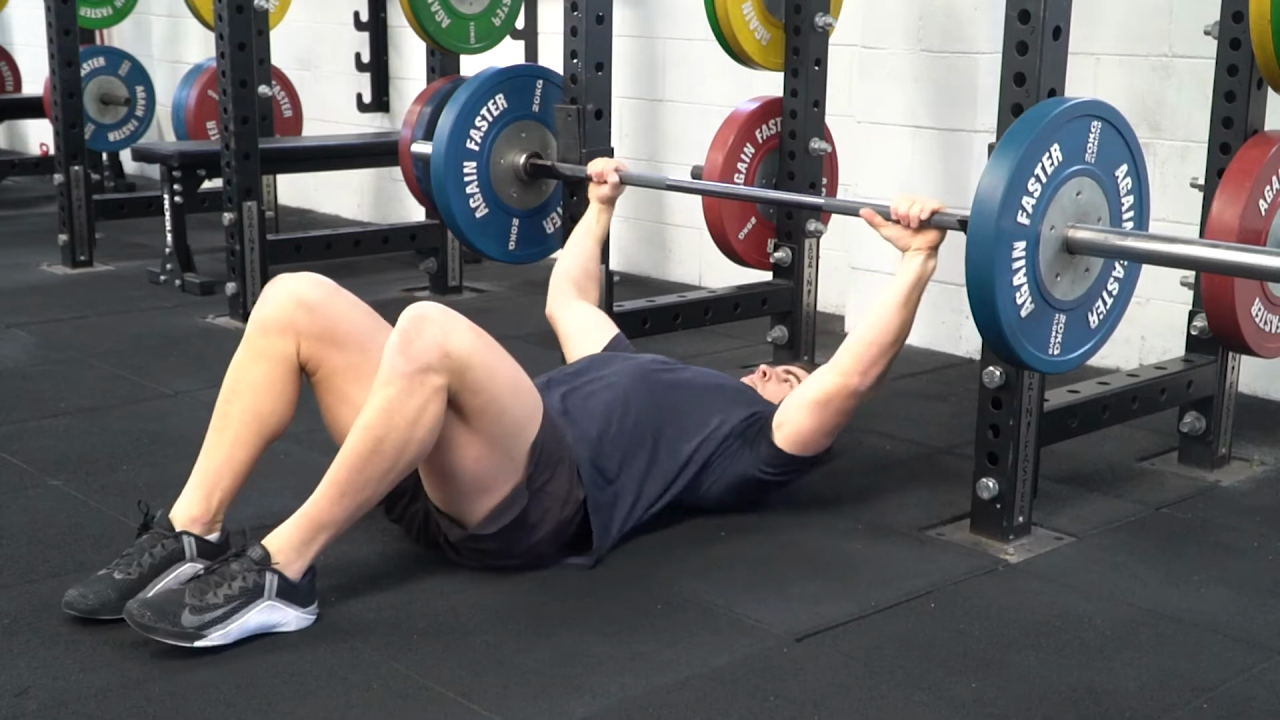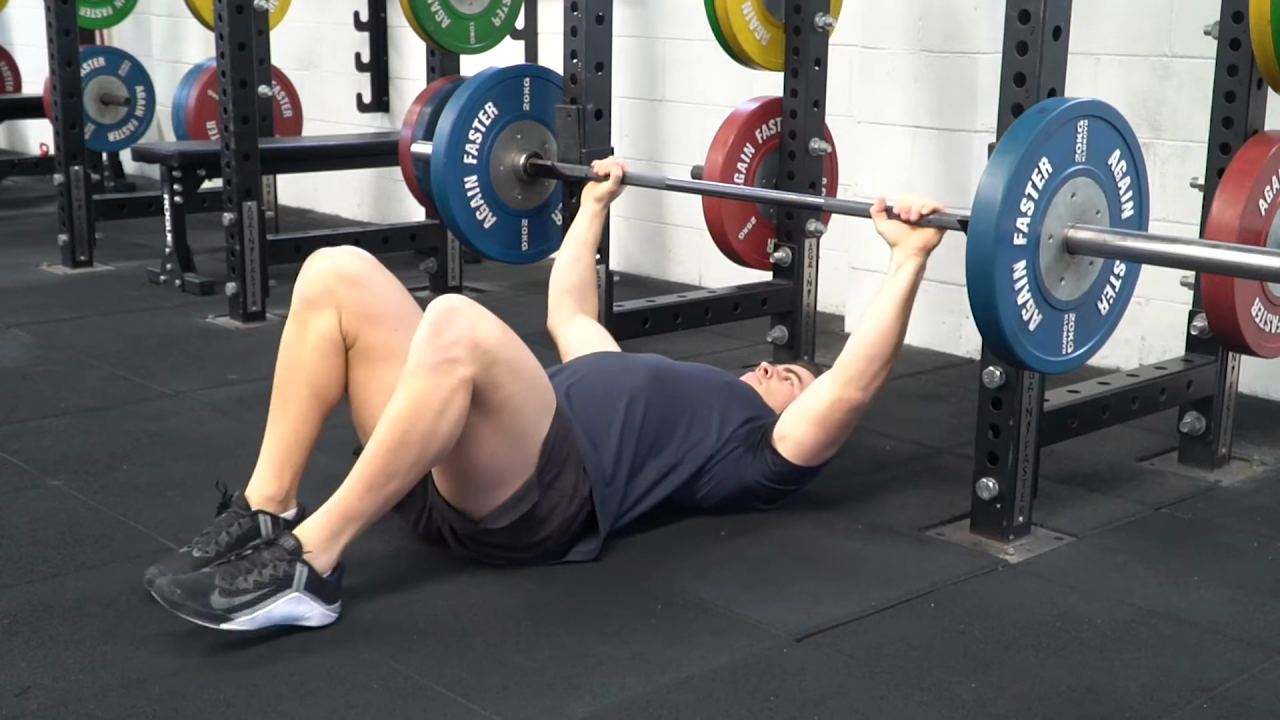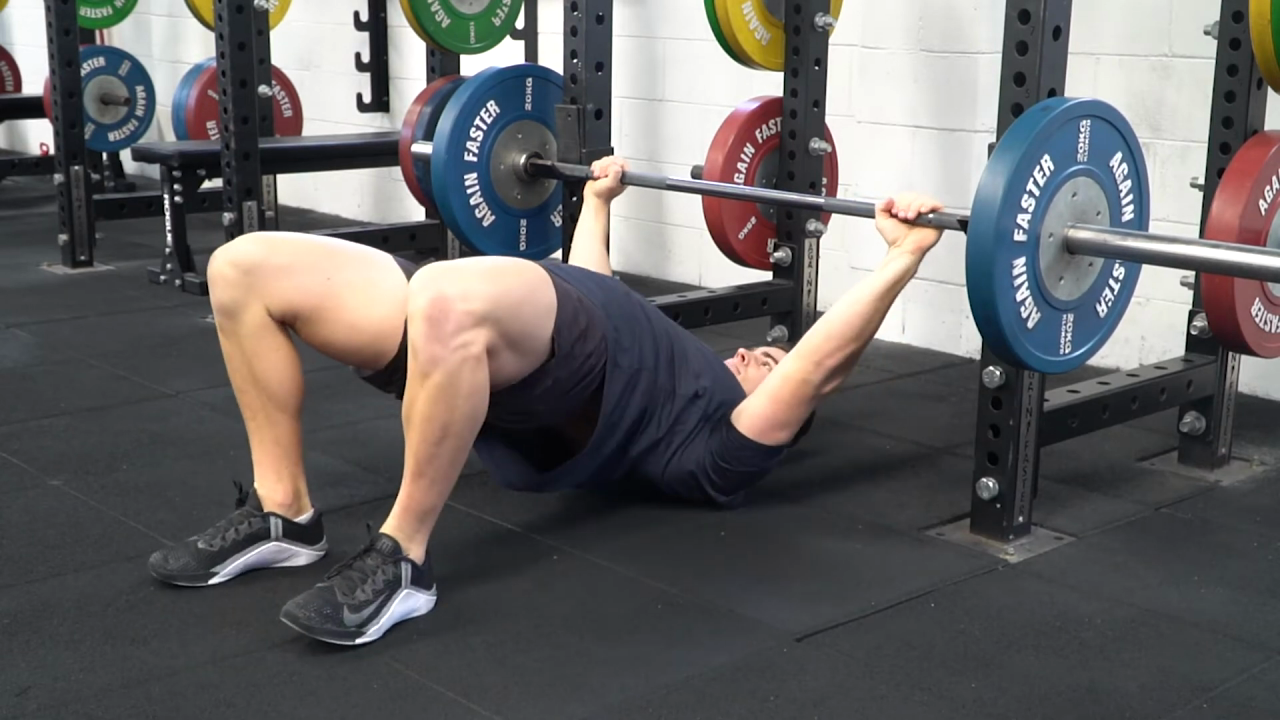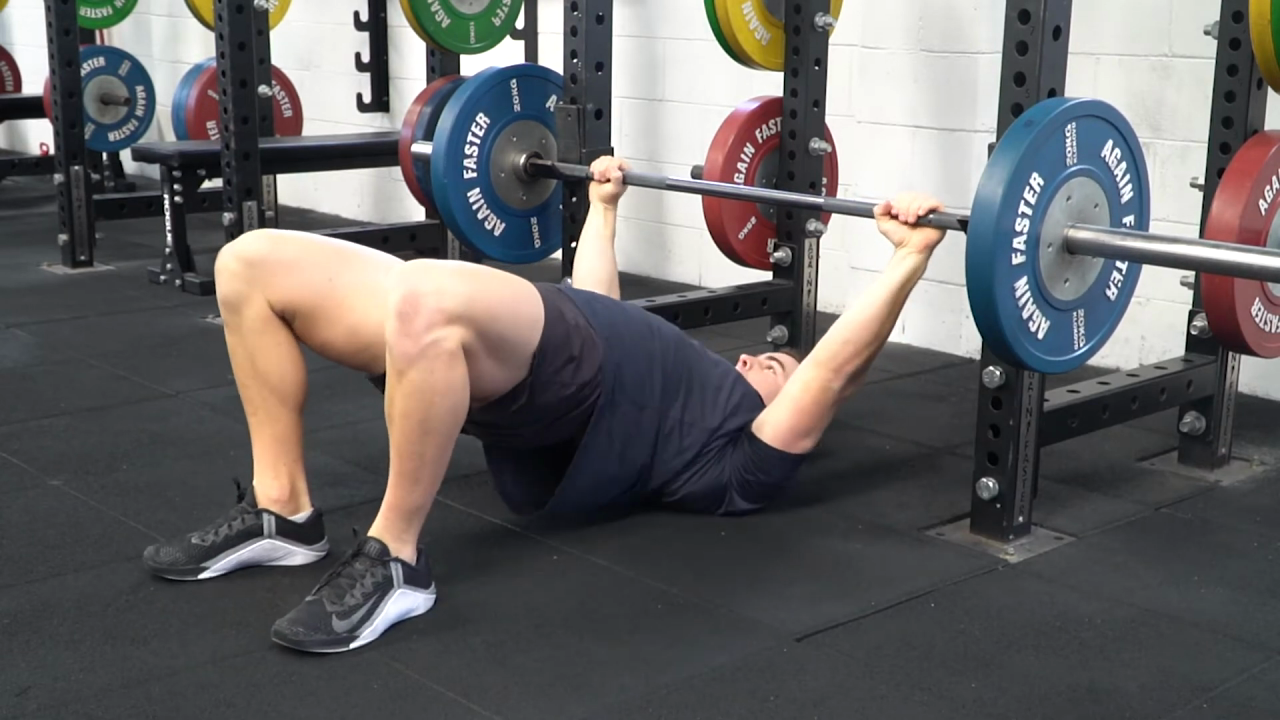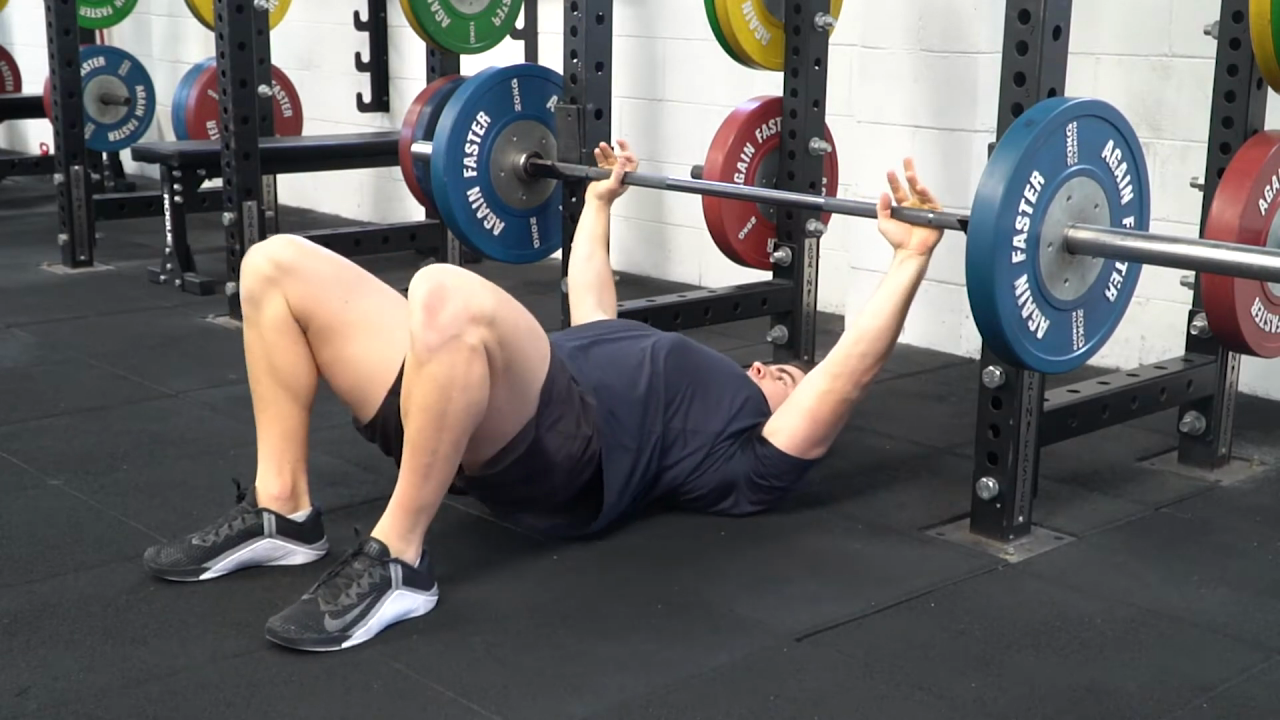
dt=1s
person 1, frame 1
left shoulder: (760, 443)
right shoulder: (645, 373)
left elbow: (853, 374)
right elbow: (567, 302)
left wrist: (916, 257)
right wrist: (599, 207)
left hip: (534, 493)
right hip: (439, 478)
left knee: (430, 327)
right knee: (297, 299)
left ankle: (278, 573)
right ankle: (190, 534)
person 1, frame 2
left shoulder: (762, 448)
right shoulder: (646, 379)
left elbow: (855, 384)
right elbow: (570, 312)
left wrist: (909, 256)
right wrist: (594, 206)
left hip: (541, 489)
right hip: (446, 470)
left knee: (458, 324)
right knee: (338, 273)
left ankle: (305, 565)
right ankle: (264, 513)
person 1, frame 3
right shoulder: (682, 380)
left elbow: (822, 359)
right elbow: (594, 291)
left wrist: (904, 254)
right wrist: (595, 201)
right hip: (459, 323)
left knee: (449, 306)
right knee: (241, 271)
left ankle: (400, 559)
right ankle: (281, 515)
person 1, frame 4
left shoulder: (746, 459)
right shoulder: (693, 388)
left elbow: (837, 368)
right elbow: (594, 306)
left wrist: (910, 256)
right wrist: (603, 205)
left hip: (563, 367)
right hip: (462, 345)
left knee: (424, 302)
right knee: (250, 265)
left ankle: (393, 560)
right ankle: (281, 512)
person 1, frame 5
left shoulder: (753, 456)
right shoulder: (663, 376)
left elbow: (847, 374)
right elbow: (590, 312)
left wrist: (910, 256)
right wrist: (598, 202)
left hip: (561, 431)
right hip: (465, 381)
left knee: (450, 293)
right knee: (277, 265)
left ankle: (394, 561)
right ankle: (280, 513)
